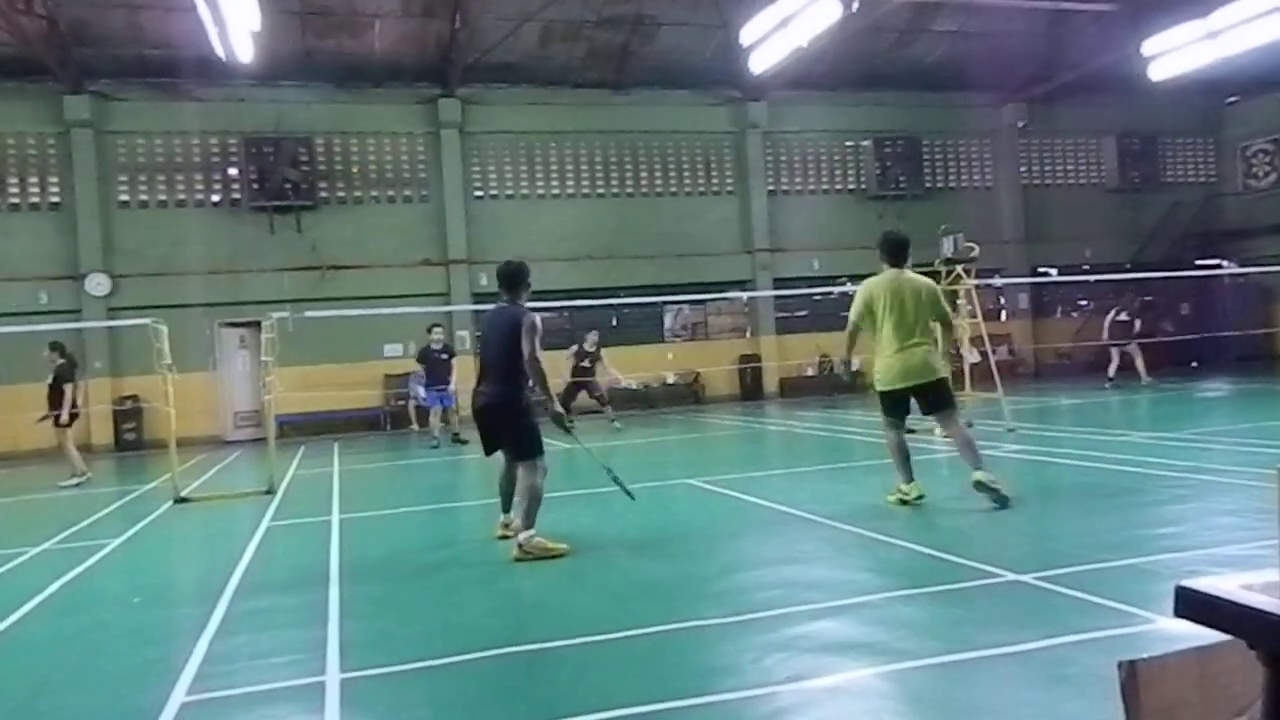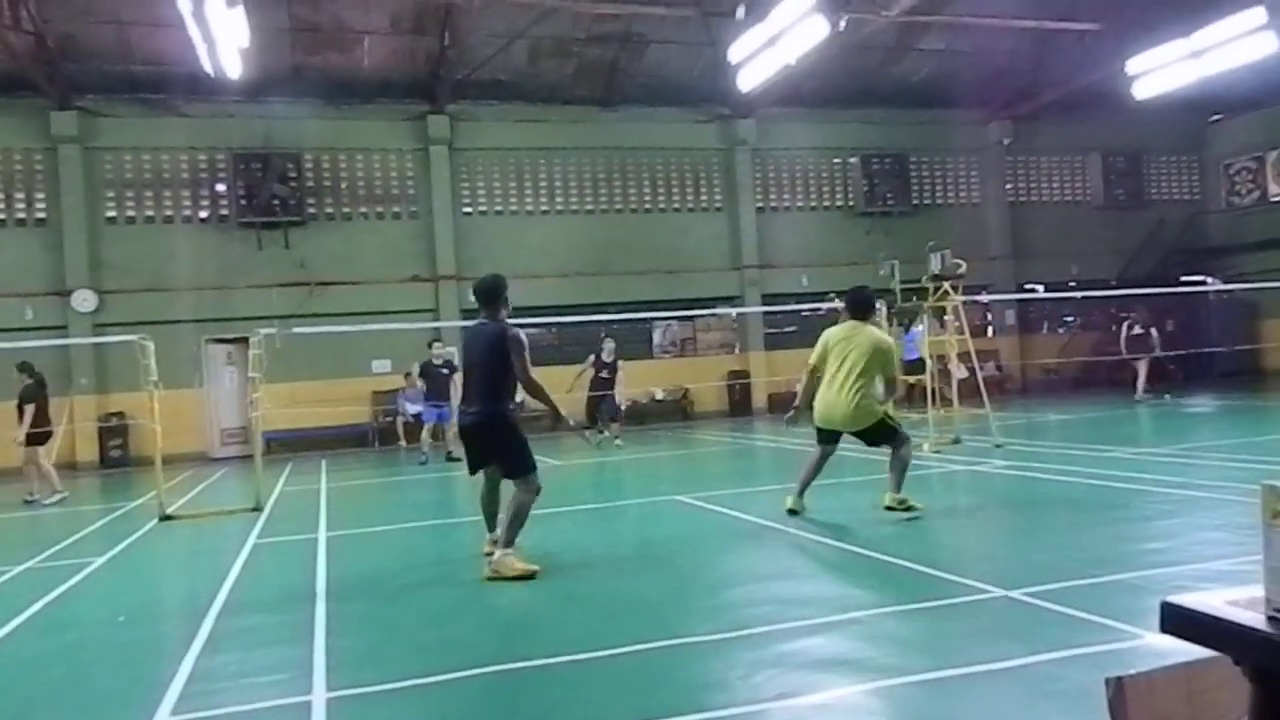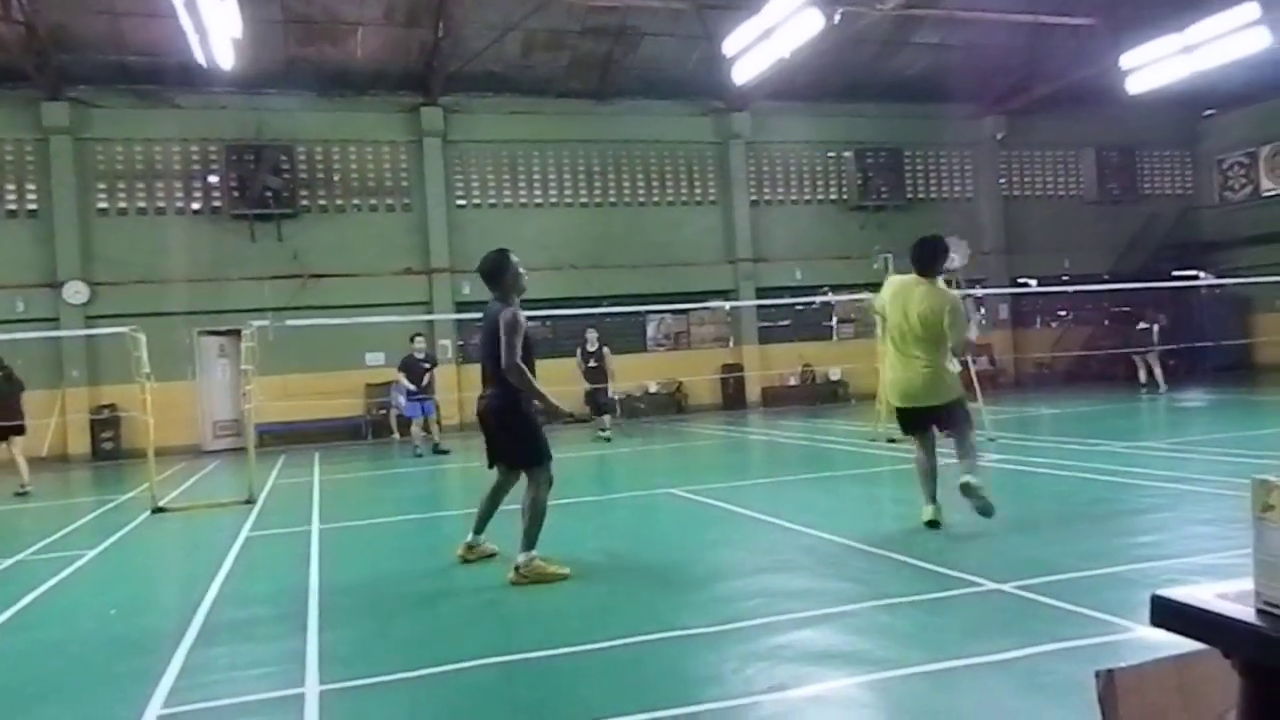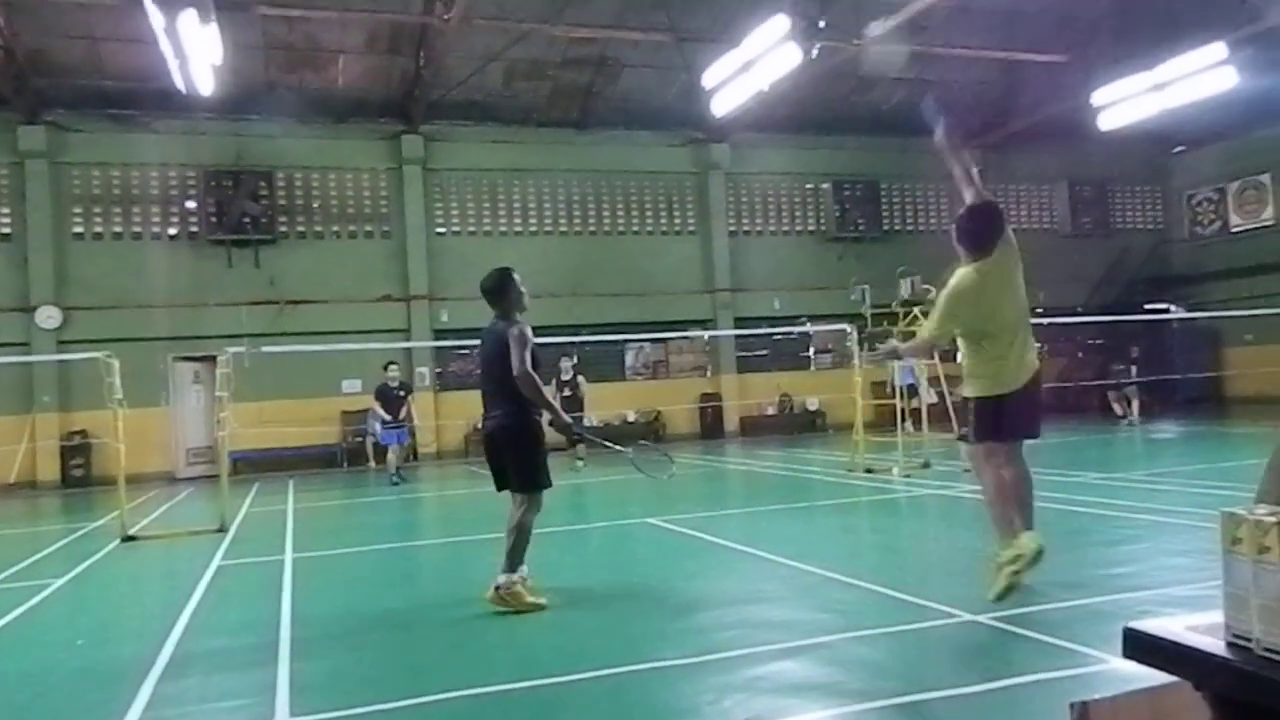
dt=0.5s
person 1, frame 1
left shoulder: (488, 318)
right shoulder: (527, 318)
right elbow: (531, 360)
right wrist: (552, 402)
left hip: (483, 399)
right hip: (510, 400)
left knee: (510, 458)
right knee: (534, 467)
left ankle: (507, 520)
right ankle: (526, 538)
person 1, frame 2
left shoulder: (470, 334)
right shoulder: (510, 335)
right elbow: (525, 380)
right wrist: (554, 407)
left hip: (468, 418)
right hip: (495, 419)
left knee: (491, 478)
right knee: (528, 486)
left ankle: (494, 539)
right ankle: (501, 556)
person 1, frame 3
left shoulder: (493, 312)
right shoulder: (511, 314)
right elbow: (512, 366)
right wrist: (545, 401)
left hip: (493, 405)
right hip: (511, 406)
left knee: (506, 478)
right knee: (540, 478)
left ankle: (473, 542)
right ankle: (526, 561)
person 1, frame 4
left shoulder: (489, 334)
right shoulder: (518, 330)
right elbow: (523, 374)
right wrist: (556, 412)
left hip: (493, 426)
right hip: (519, 424)
left knee: (521, 502)
right knee: (529, 503)
left ankle: (516, 575)
right ankle: (506, 582)
person 2, frame 1
left shoulder: (869, 288)
right shoulder: (927, 285)
left elbow: (853, 329)
right elbow: (948, 325)
left wrist: (847, 357)
right wrist: (944, 349)
left hip: (891, 369)
right hip: (929, 365)
left knee: (893, 428)
right knee: (952, 423)
left ankle: (909, 486)
right ankle: (980, 473)
person 2, frame 2
left shoulder: (831, 334)
right shoulder: (883, 342)
left elbow: (811, 373)
right elbow: (891, 384)
left wrist: (799, 406)
right wrist: (881, 402)
left hip: (825, 410)
right hip: (861, 412)
left knee: (822, 453)
right knee: (901, 443)
left ankle: (795, 499)
right ankle: (895, 497)
person 2, frame 3
left shoulder: (892, 285)
right shoulder: (949, 301)
left elbow: (880, 310)
right elbow: (958, 349)
right wrist: (970, 340)
left hip: (901, 386)
right hip: (938, 384)
left knee: (924, 445)
right knee: (964, 436)
left ankle: (930, 506)
right ankle: (968, 478)
person 2, frame 4
left shoulder: (959, 289)
right shoulder: (1005, 248)
left elbow: (927, 345)
right elbow: (976, 193)
left wrist: (890, 351)
right wrist: (952, 151)
left hip: (986, 385)
right hip: (1023, 375)
left knee: (988, 467)
right knee: (1011, 461)
left ankle: (1017, 545)
right ankle: (1022, 536)
